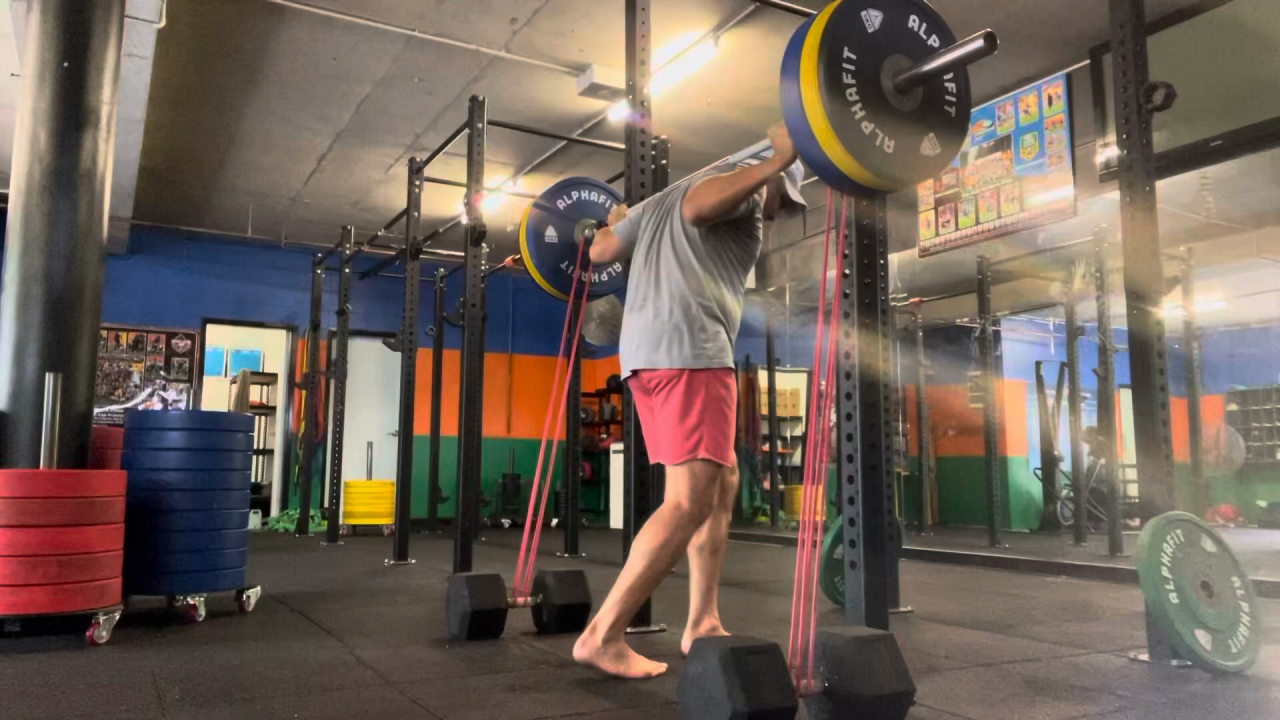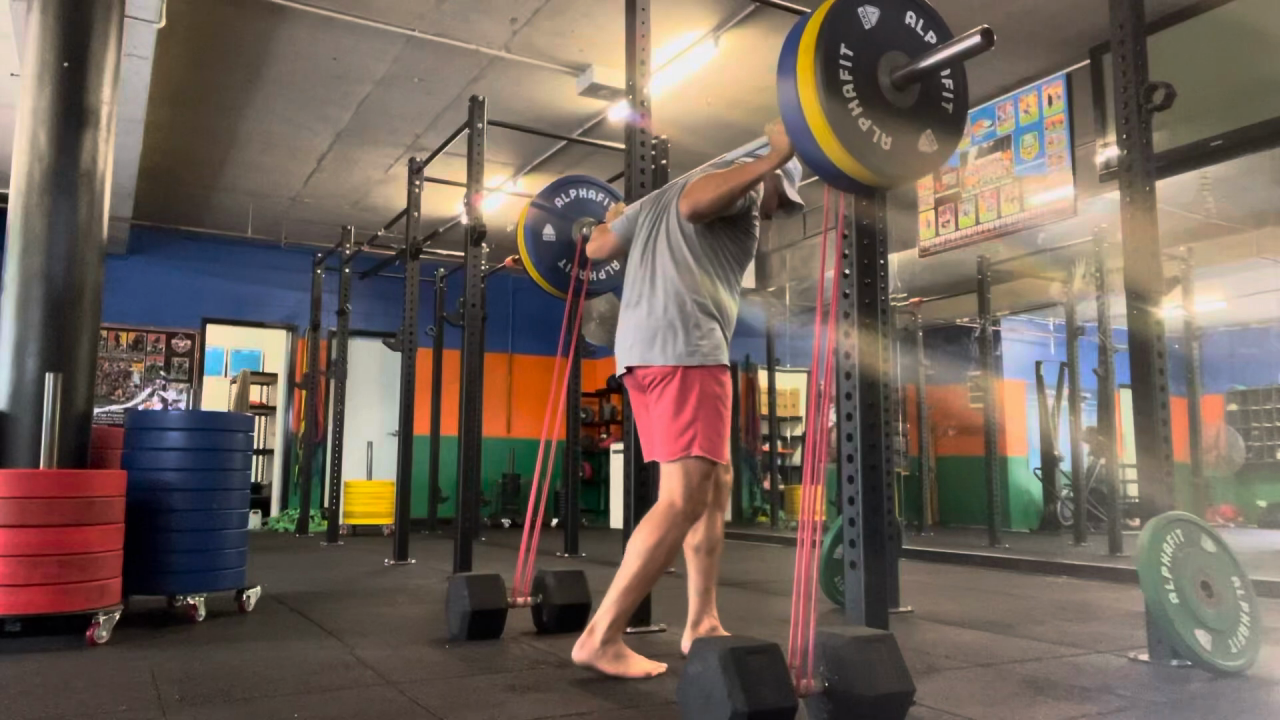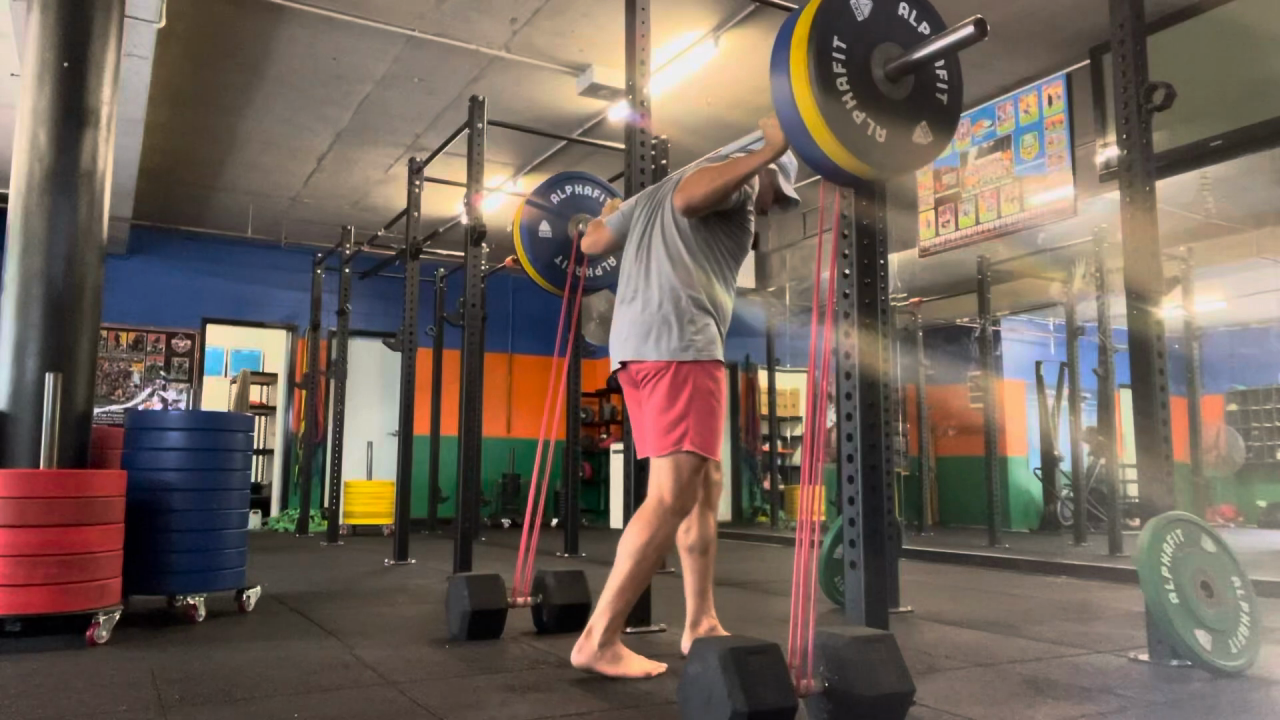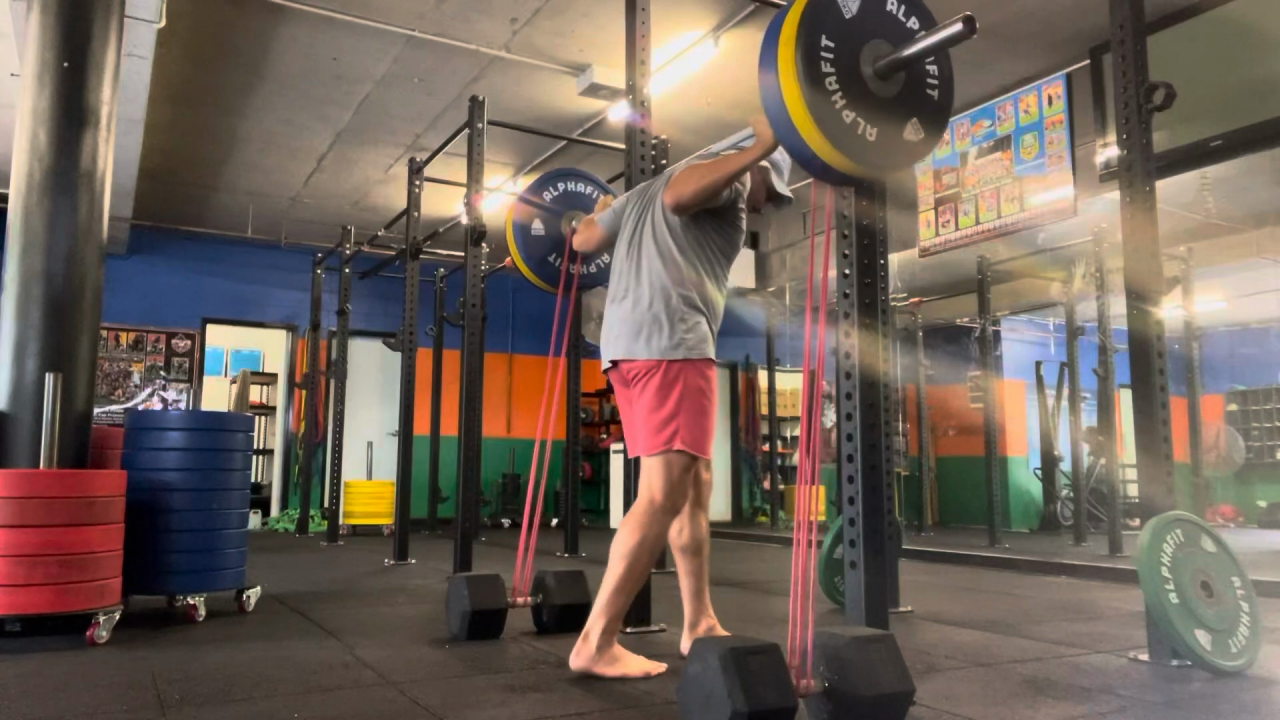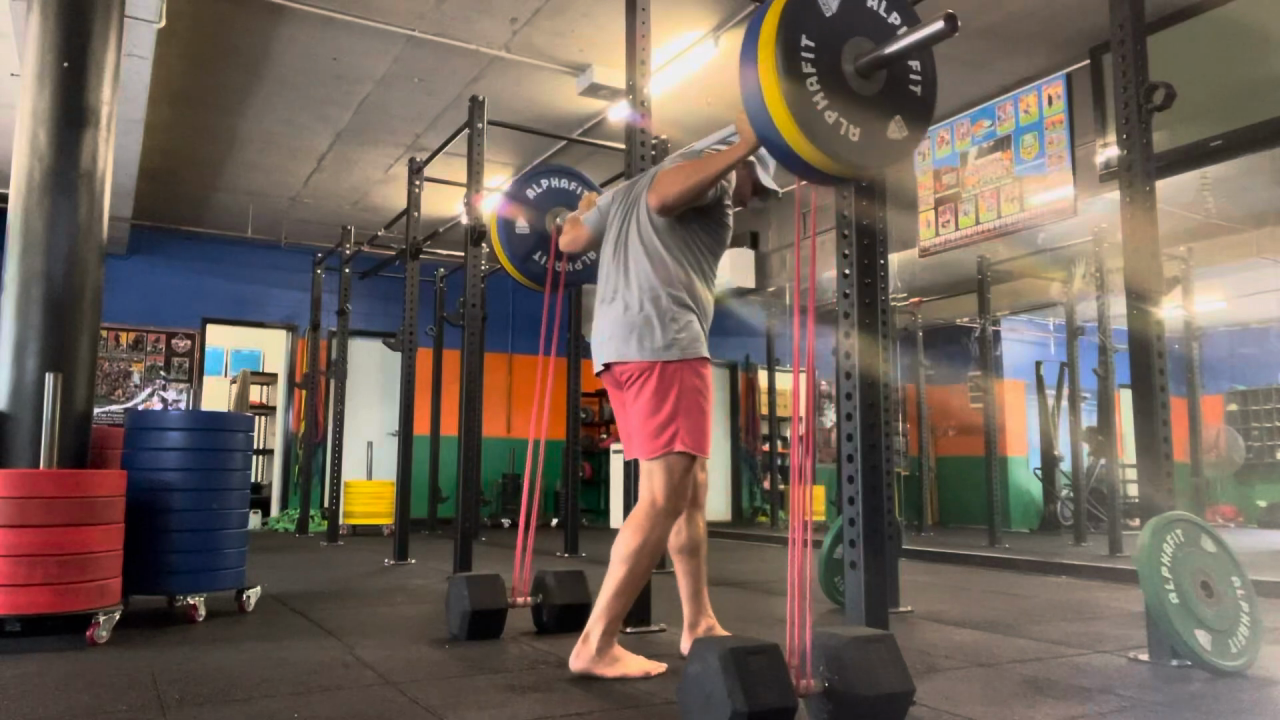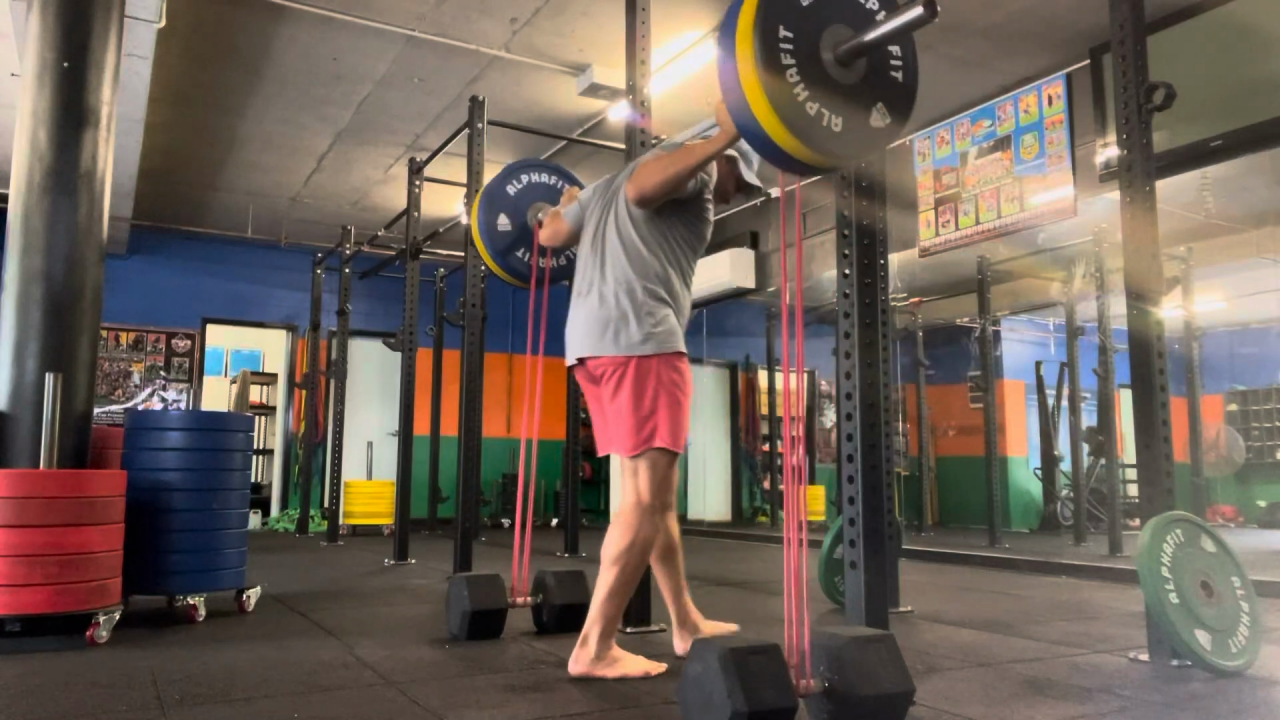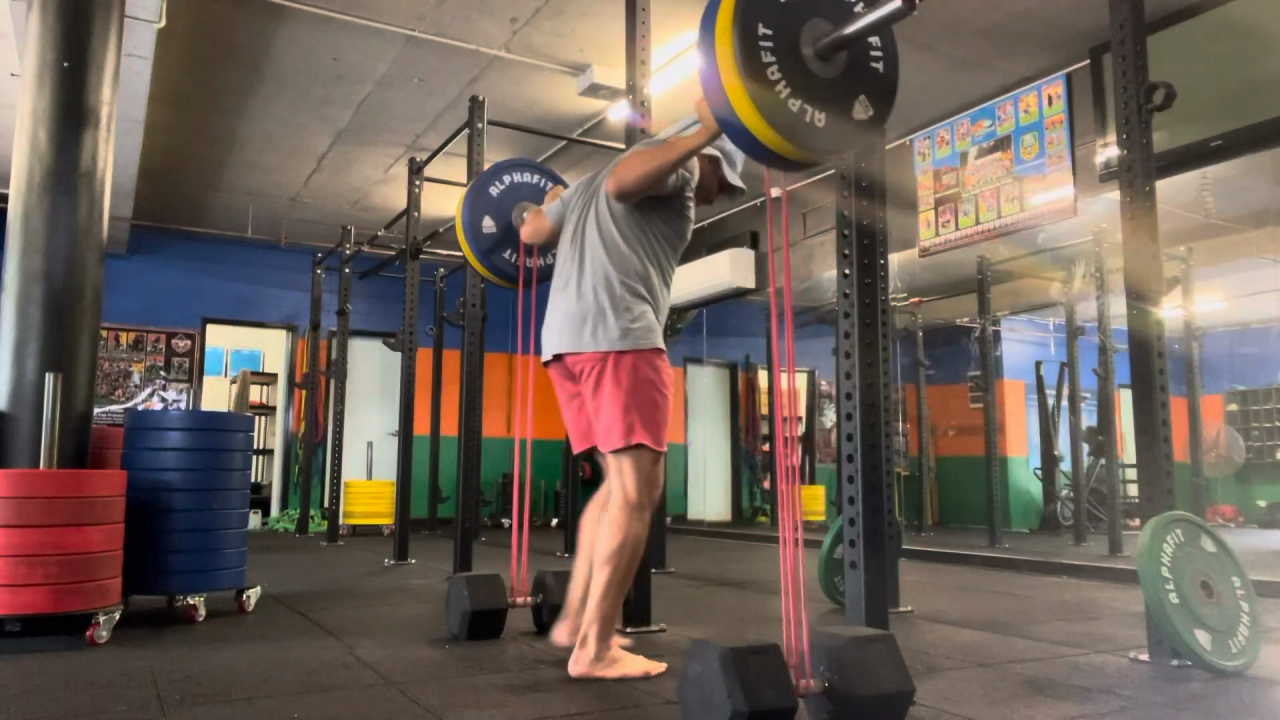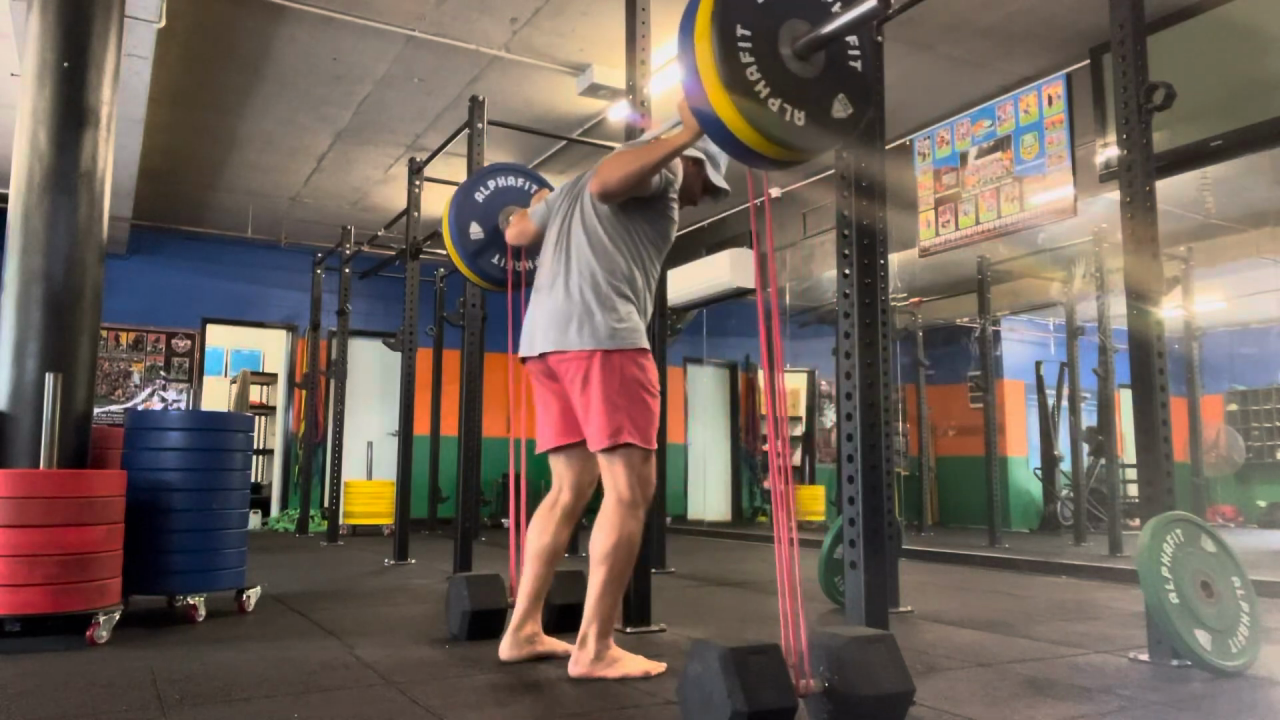
dt=0.2s
person 1, frame 1
left shoulder: (665, 198)
right shoulder: (743, 181)
left elbow: (600, 249)
right elbow: (701, 207)
left wrist: (618, 220)
right wrist: (779, 160)
left hip: (647, 353)
right hip: (689, 351)
left knee: (721, 483)
right knee: (690, 501)
left ankle: (703, 624)
right ankle: (603, 635)
person 1, frame 2
left shoulder: (661, 197)
right shoulder: (741, 181)
left elbow: (598, 246)
right elbow: (696, 203)
left wrist: (615, 219)
right wrist: (776, 156)
left hip: (643, 351)
right hip: (684, 349)
left knee: (715, 484)
right knee: (684, 499)
left ankle: (703, 624)
right ankle: (602, 638)
person 1, frame 3
left shoulder: (654, 193)
right shoulder: (738, 176)
left elbow: (592, 242)
right elbow: (691, 197)
left wrist: (611, 214)
right wrist: (773, 149)
left hip: (638, 346)
right hip: (678, 345)
left knee: (704, 486)
right knee: (673, 496)
left ankle: (701, 625)
right ankle: (599, 641)
person 1, frame 4
left shoulder: (644, 192)
right shoulder: (726, 173)
left elbow: (584, 239)
right elbow: (681, 194)
left wrist: (601, 212)
right wrist: (764, 144)
left hip: (628, 345)
right hip: (670, 342)
left knee: (694, 485)
right knee: (664, 495)
left ankle: (700, 625)
right ankle: (597, 642)
person 1, frame 5
left shoulder: (628, 189)
right shoulder: (710, 168)
left elbow: (570, 239)
right elbow: (665, 196)
left wrist: (585, 210)
right wrist: (747, 143)
left hip: (618, 346)
right hip: (662, 343)
left knee: (689, 488)
right knee: (663, 497)
left ankle: (700, 624)
right ankle: (596, 644)
person 1, frame 6
left shoulder: (609, 183)
right shoulder: (696, 164)
left elbow: (549, 234)
right elbow: (643, 188)
left wrist: (568, 203)
right wrist: (726, 134)
left hip: (592, 341)
right hip: (639, 338)
left knee: (653, 488)
right knee: (650, 492)
left ankle: (685, 619)
right ankle: (595, 647)
person 1, frame 7
left shoulder: (588, 185)
right shoulder: (677, 164)
left elbow: (531, 231)
right elbow: (623, 181)
left wrist: (548, 202)
right wrist: (707, 130)
left hip: (566, 337)
right hip: (617, 334)
left knee: (621, 484)
right knee: (638, 489)
left ankle: (576, 615)
right ankle: (594, 647)
person 1, frame 8
left shoulder: (574, 187)
right shoulder: (663, 166)
left elbow: (517, 233)
right elbow: (607, 181)
left wrist: (533, 206)
right wrist: (688, 132)
left hip: (547, 336)
right hip: (600, 334)
left knee: (573, 487)
right knee: (631, 486)
left ankle: (523, 629)
right ankle: (596, 648)
